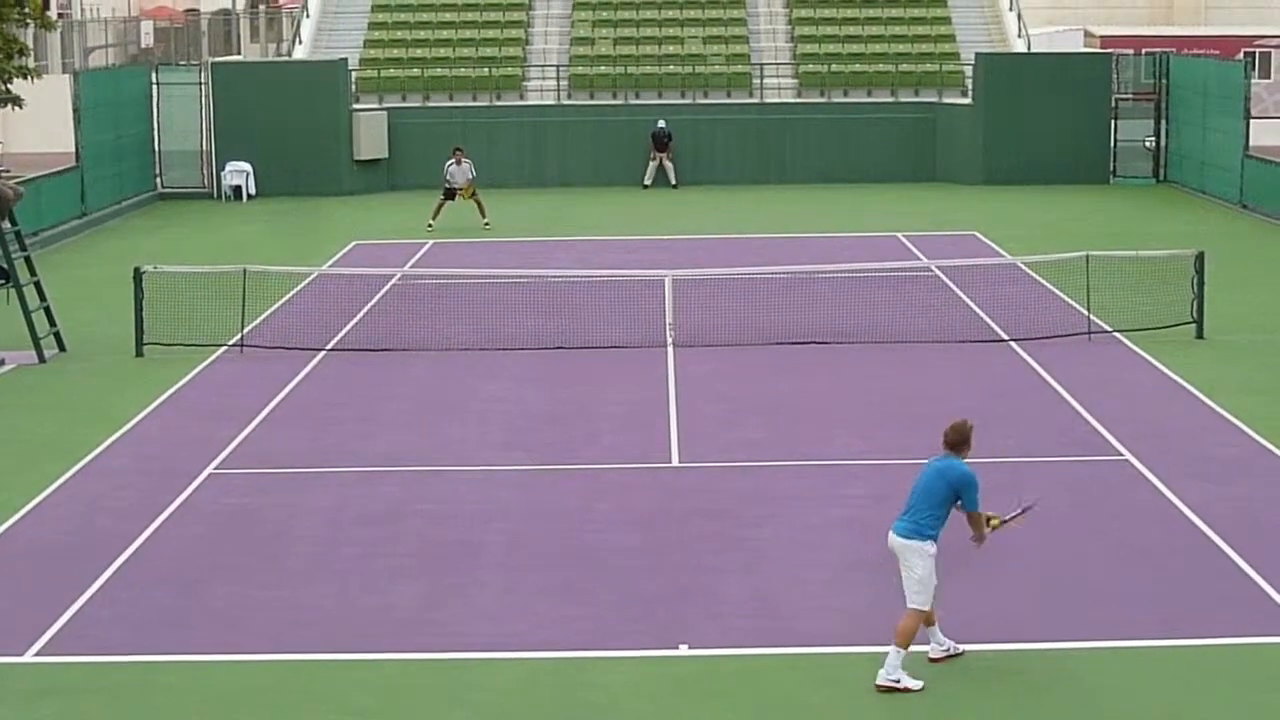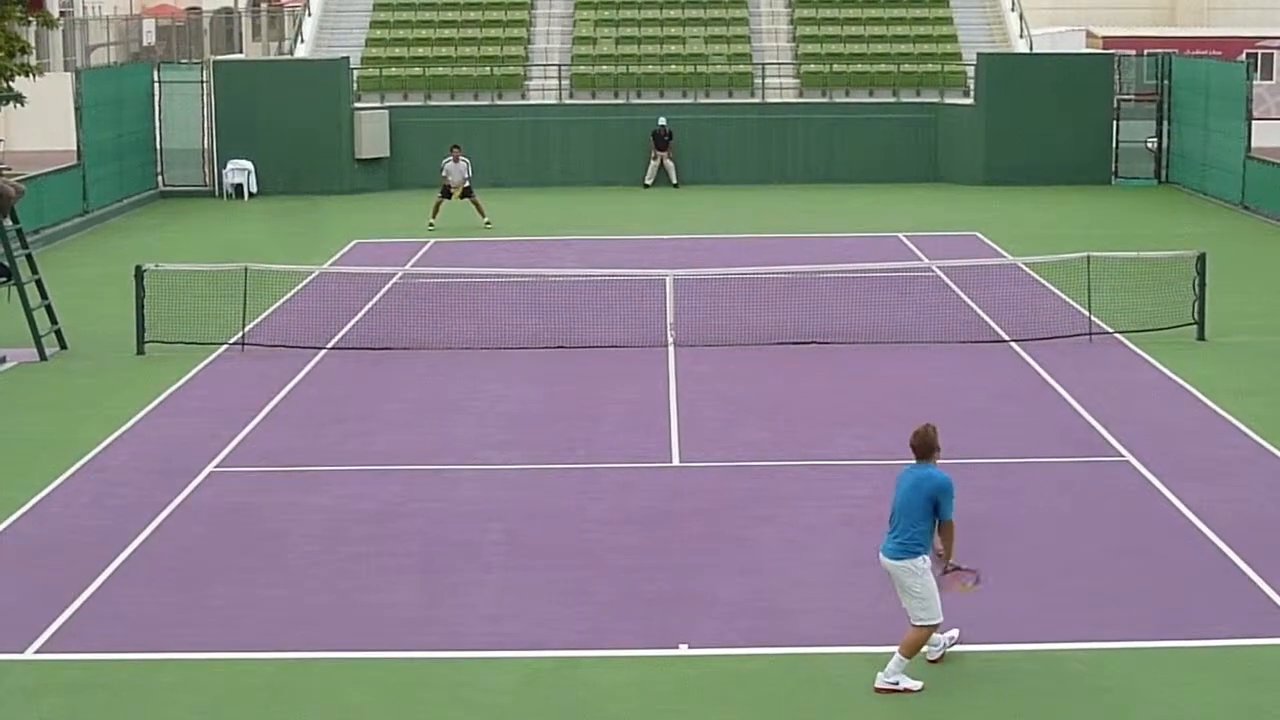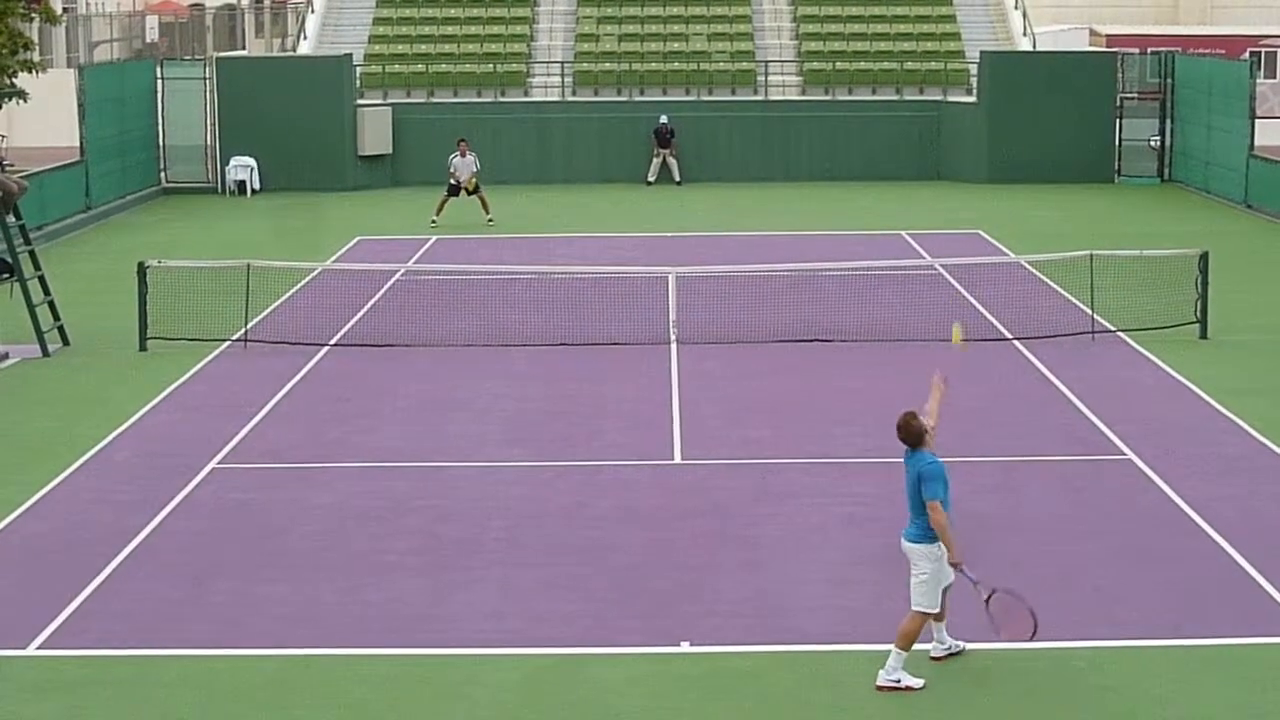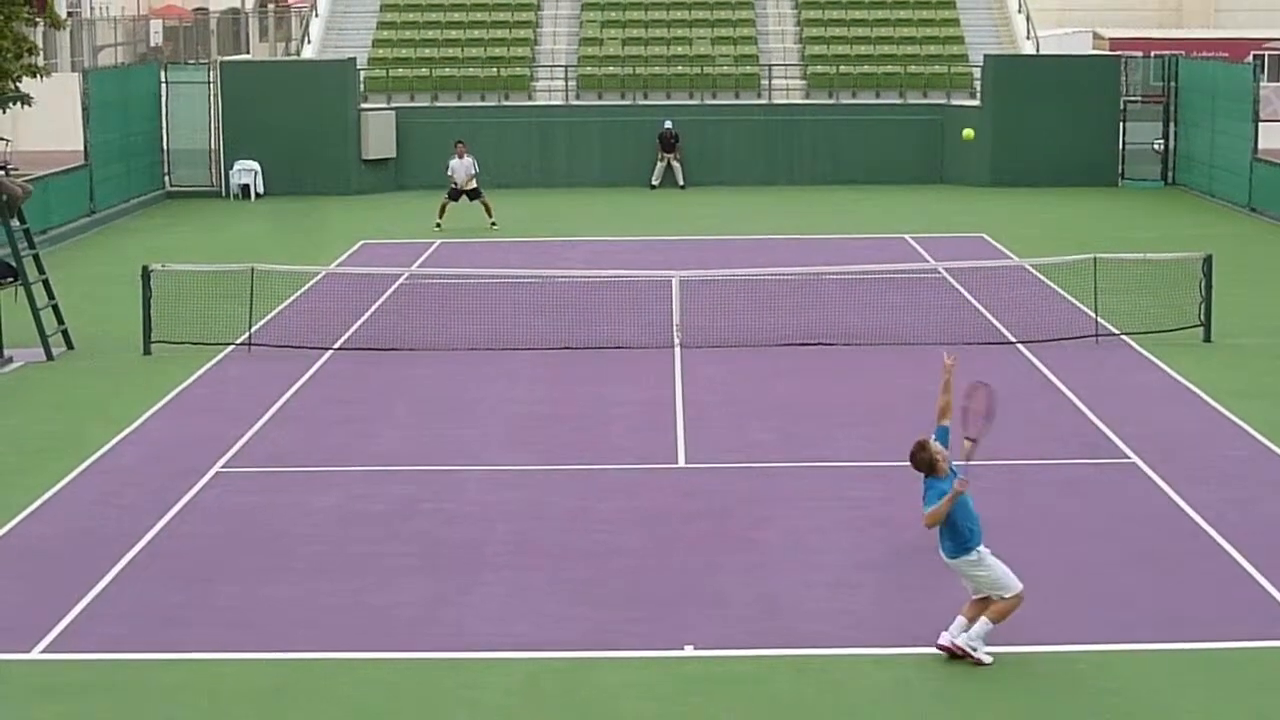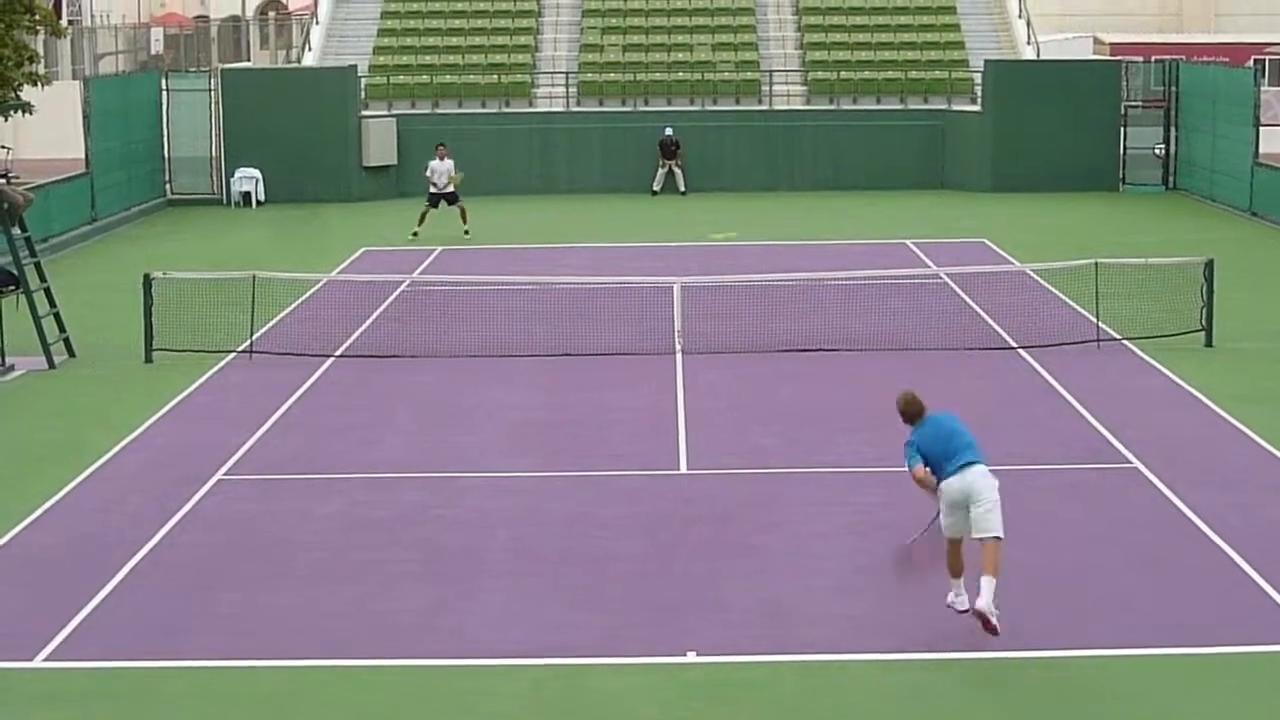
dt=0.5s
person 1, frame 1
left shoulder: (934, 464)
right shoulder: (966, 475)
right elbow: (973, 518)
left wrist: (978, 514)
right wrist: (980, 534)
left hip: (899, 534)
right hip: (917, 542)
left knee: (924, 597)
right knee: (918, 608)
left ankle: (939, 644)
right ankle: (890, 673)
person 1, frame 2
left shoulder: (905, 475)
right shoulder: (942, 481)
right elbow: (946, 525)
left wrist: (936, 548)
right wrist: (948, 552)
left hip: (891, 553)
right hip: (909, 559)
left knee: (921, 612)
right knee: (928, 622)
left ankle: (935, 645)
right ankle: (889, 677)
person 1, frame 3
left shoulder: (913, 455)
right shoulder: (930, 467)
left elbow: (930, 417)
right elbow: (935, 512)
left wrist: (938, 388)
right wrist: (950, 548)
left hip: (919, 540)
right hip: (925, 545)
left knee: (943, 586)
right knee: (922, 611)
left ankle: (941, 642)
right ankle: (890, 673)
person 1, frame 4
left shoulder: (942, 468)
right shoulder: (936, 488)
left elbow: (944, 414)
right elbow: (929, 520)
left wrist: (947, 376)
right wrist: (952, 496)
left hip: (970, 549)
right hip: (965, 555)
left knee: (985, 597)
right knee: (1013, 595)
left ankle: (951, 637)
right ankle: (970, 639)
person 1, frame 5
left shoulder: (914, 442)
right shoulder: (946, 417)
left elbow: (920, 476)
left wrist: (936, 490)
left hip: (951, 486)
right hip: (978, 475)
left knee: (954, 541)
right knee: (990, 543)
left ankle: (959, 597)
right ankle: (985, 602)
